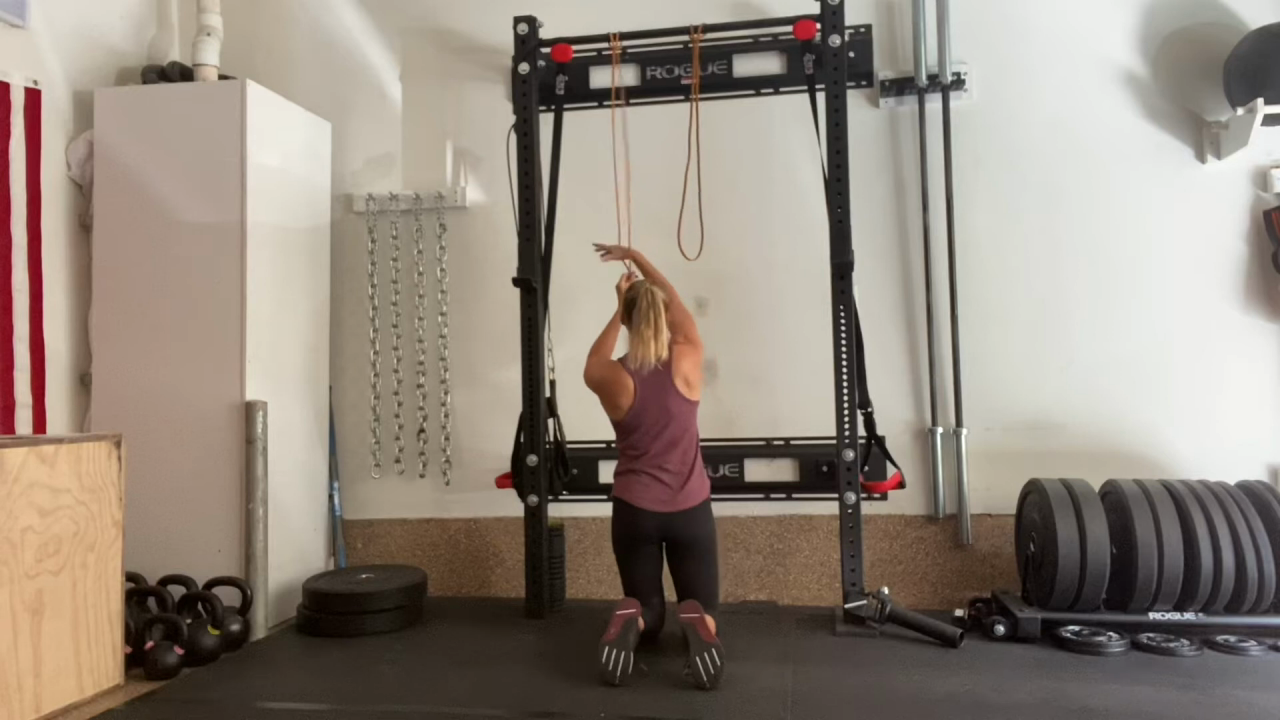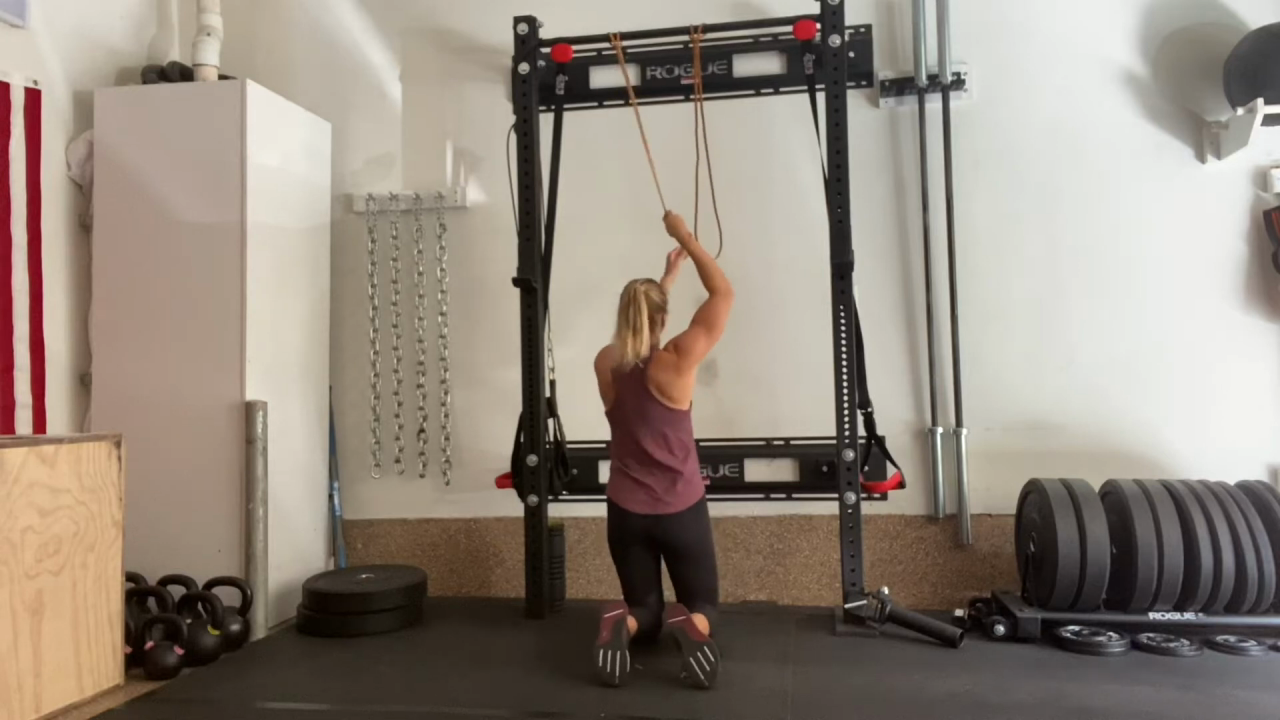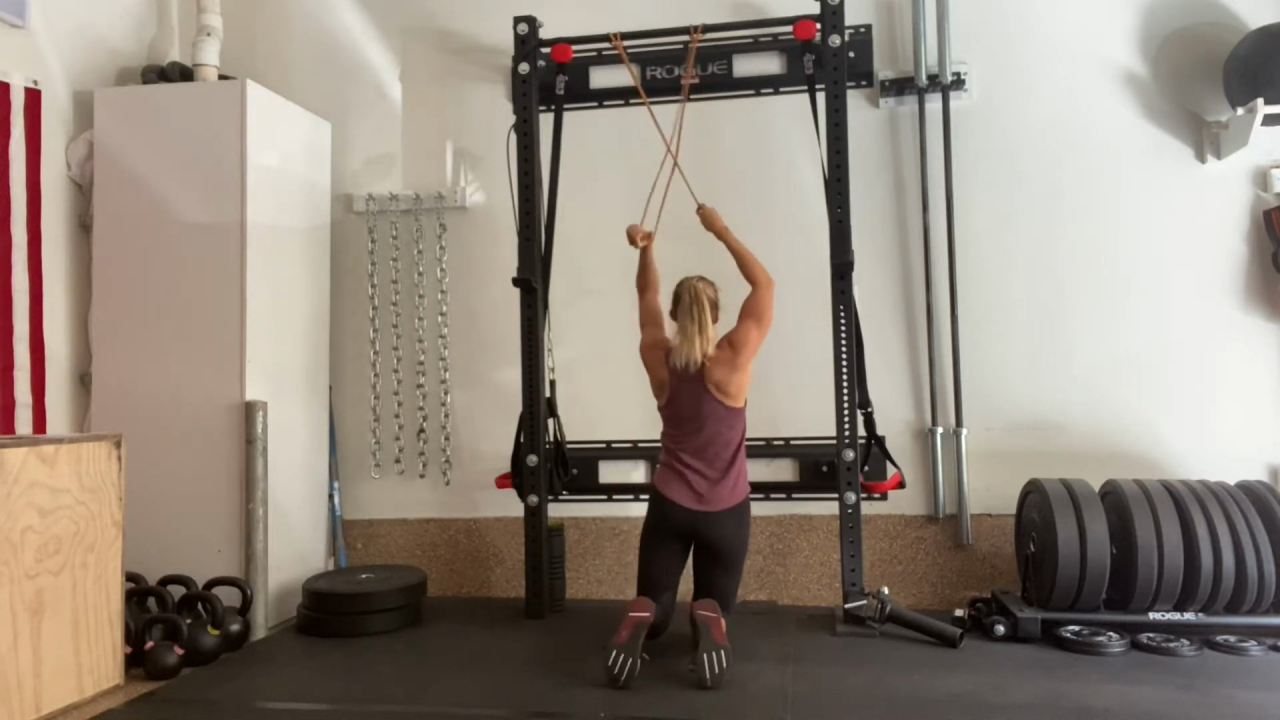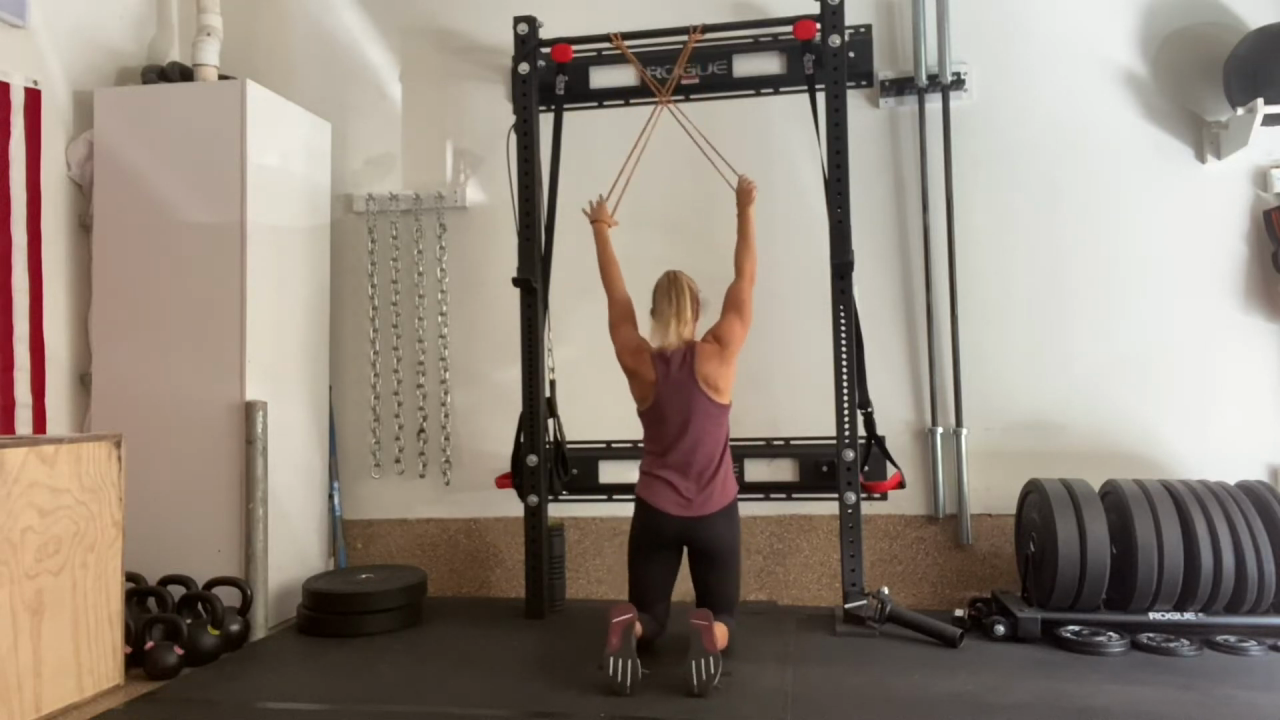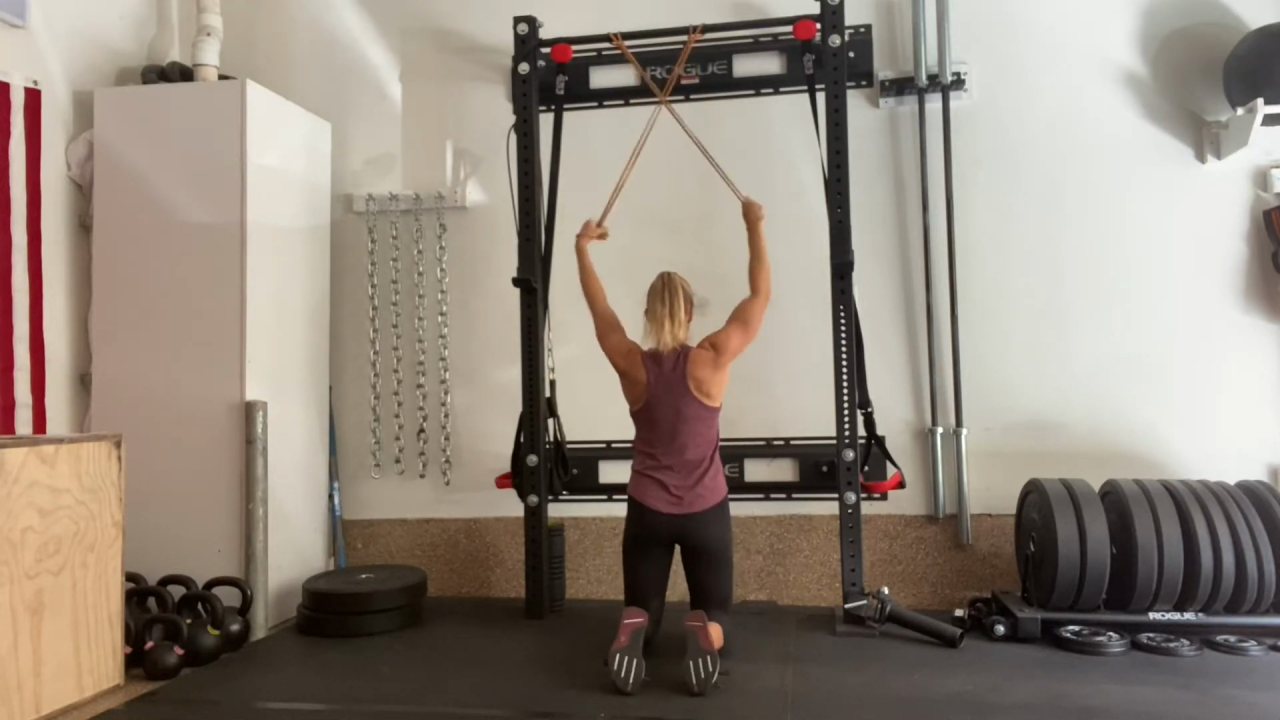
dt=1s
person 1, frame 1
left shoulder: (611, 378)
right shoulder: (687, 358)
right elbow: (672, 296)
left wrist: (621, 306)
right wrist: (634, 256)
left hip: (634, 510)
right hip: (690, 508)
left knee: (647, 607)
right knee: (702, 603)
left ankle: (630, 622)
right ankle: (696, 623)
person 1, frame 2
left shoulder: (606, 366)
right shoulder: (677, 362)
left elbow: (640, 317)
right elbow: (722, 294)
left wrist: (670, 270)
right wrist: (685, 238)
left hip: (626, 511)
right hip: (681, 510)
left knee: (646, 612)
right knee: (702, 604)
left ankle: (624, 623)
right ankle: (690, 624)
person 1, frame 3
left shoulder: (658, 361)
right shoulder: (733, 359)
left elbow: (647, 299)
right elbow: (764, 285)
left wrist: (644, 251)
right wrist: (719, 229)
left hip: (669, 506)
right hip: (726, 511)
left knee: (653, 604)
right knee: (716, 603)
left ankle: (638, 618)
right ankle: (710, 623)
person 1, frame 4
left shoulder: (638, 363)
right shoulder: (717, 357)
left elbow: (615, 293)
right elbow: (745, 280)
left wrist: (601, 230)
right wrist: (745, 210)
left hip: (654, 511)
right hip: (714, 513)
left knee: (648, 613)
right knee: (720, 614)
left ankle: (628, 627)
right ankle: (708, 635)
person 1, frame 5
left shoulder: (631, 365)
right shoulder: (711, 361)
left elbow: (597, 304)
right elbow: (759, 296)
left wrist: (583, 248)
right wrist: (756, 229)
left hip: (648, 511)
right hip: (706, 511)
left knee: (642, 607)
right knee: (714, 611)
left ankle: (633, 632)
right ankle: (705, 635)
